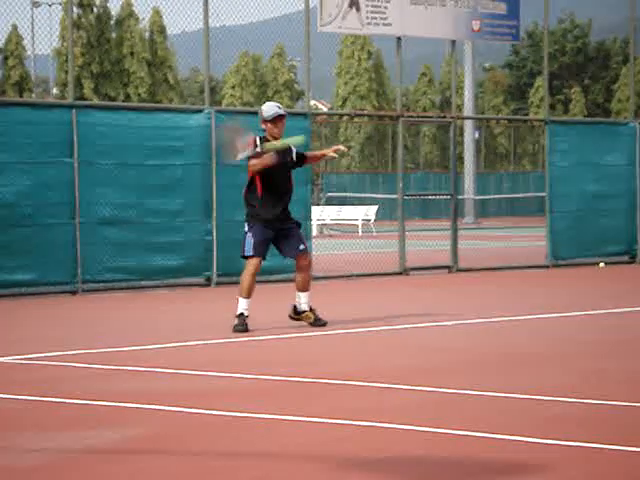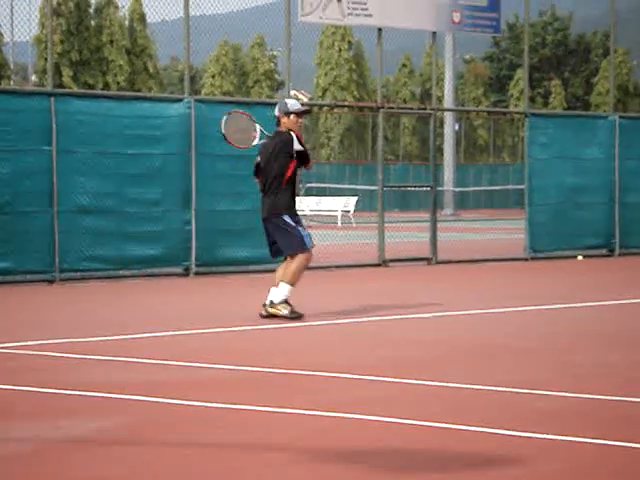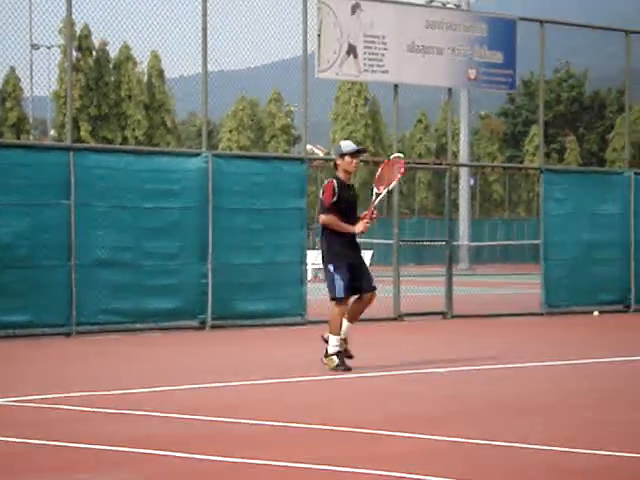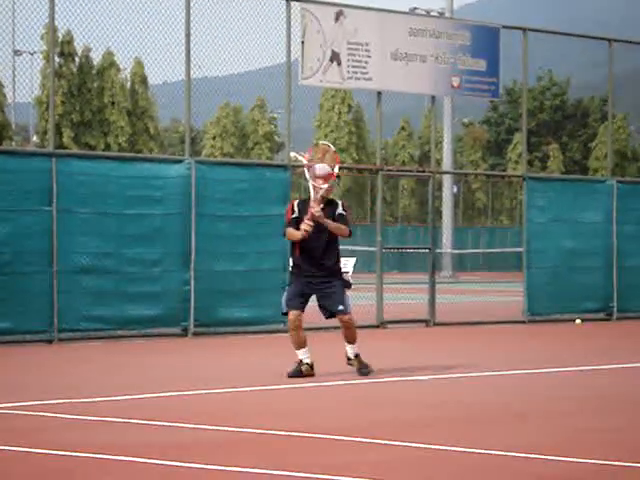
dt=0.7s
person 1, frame 1
left shoulder: (287, 150)
right shoulder: (255, 143)
left elbow: (304, 159)
right elbow: (248, 168)
left wrist: (325, 152)
right wrist: (262, 160)
left hip: (283, 218)
right hip: (258, 218)
left knee: (304, 260)
right knee: (253, 263)
left ankle: (301, 308)
right ankle: (241, 314)
person 1, frame 2
left shoulder: (265, 144)
right shoulder: (292, 137)
left elbow: (258, 177)
right elbow: (306, 164)
left hip: (268, 210)
right hip: (281, 209)
left knee: (291, 256)
right knee: (305, 252)
left ankle: (272, 304)
right ankle: (279, 301)
person 1, frame 3
left shoulder: (351, 187)
right shoulder: (332, 185)
right elbow: (324, 218)
left wrist: (362, 219)
right wrist: (353, 228)
left hip: (351, 251)
right hip: (335, 253)
left knee: (368, 294)
right knee: (341, 301)
left ankle: (338, 336)
right ankle: (332, 352)
person 1, frame 4
left shoulder: (337, 206)
right shoulder: (295, 206)
left elbow: (345, 232)
right elbow: (289, 233)
left wrist: (322, 219)
right wrist: (300, 232)
left hip: (330, 274)
right hip: (301, 274)
left knee: (346, 318)
right knee: (293, 318)
left ankle: (354, 357)
right ankle: (305, 362)
